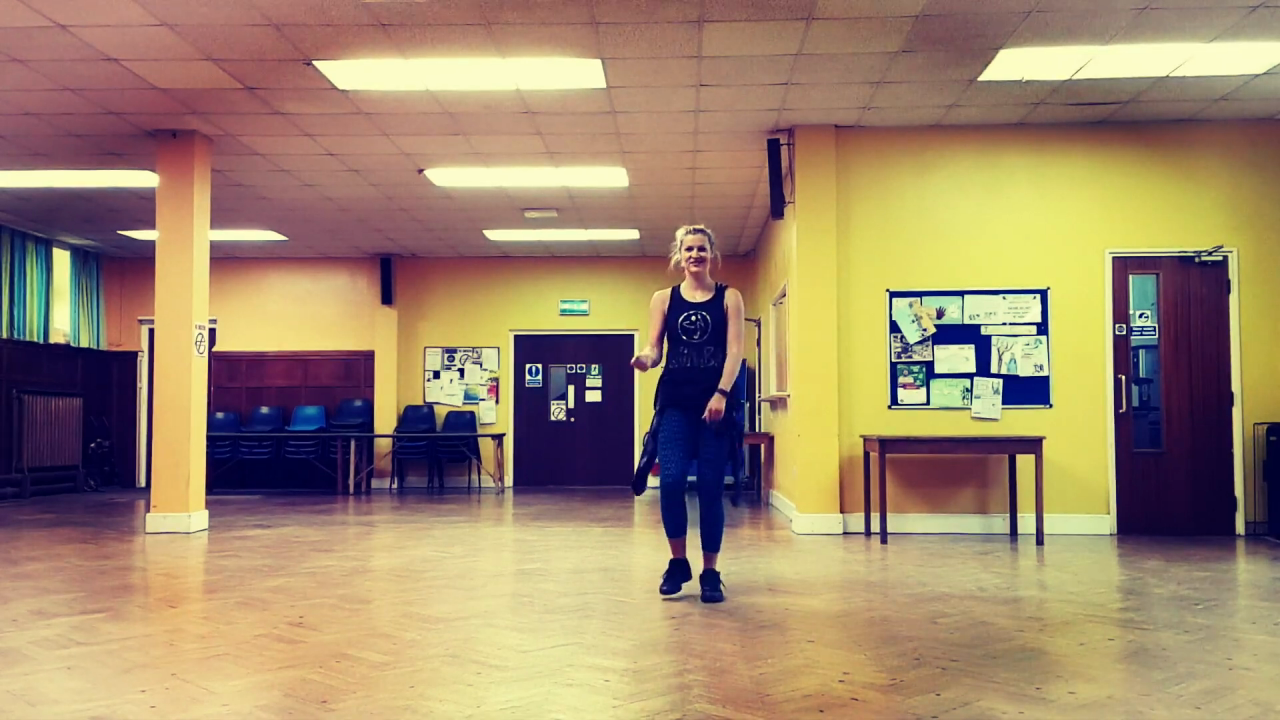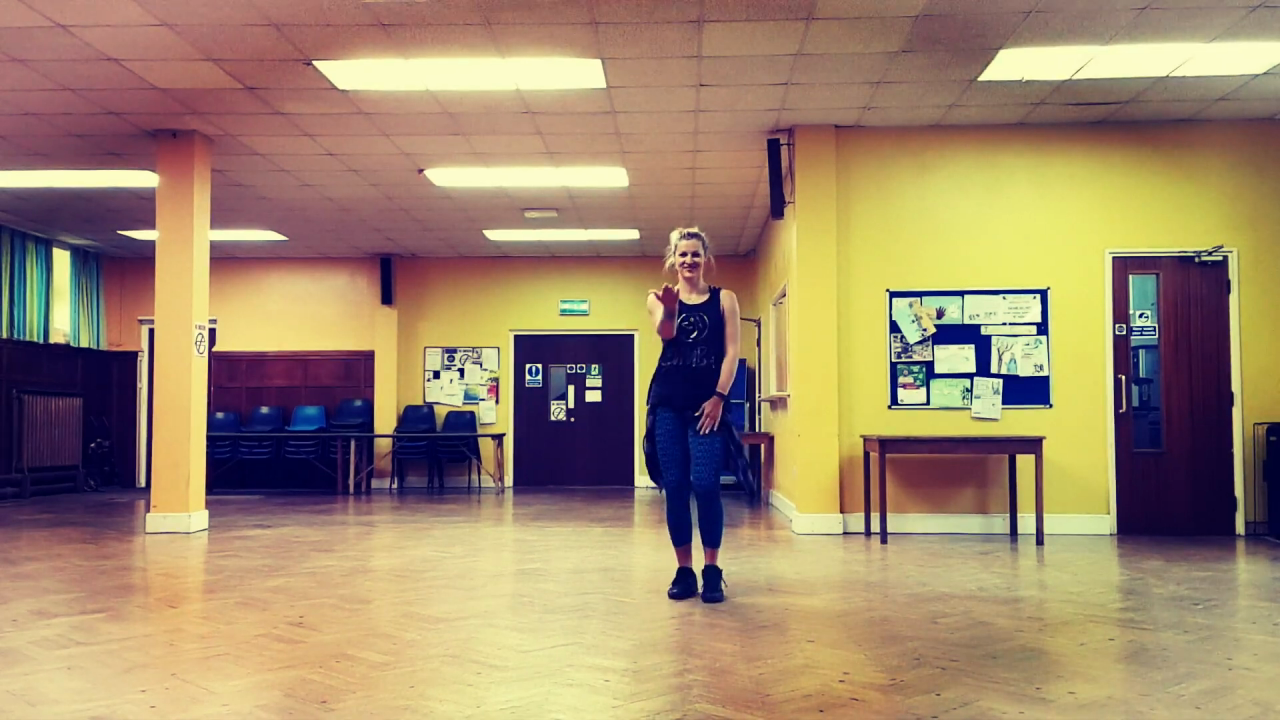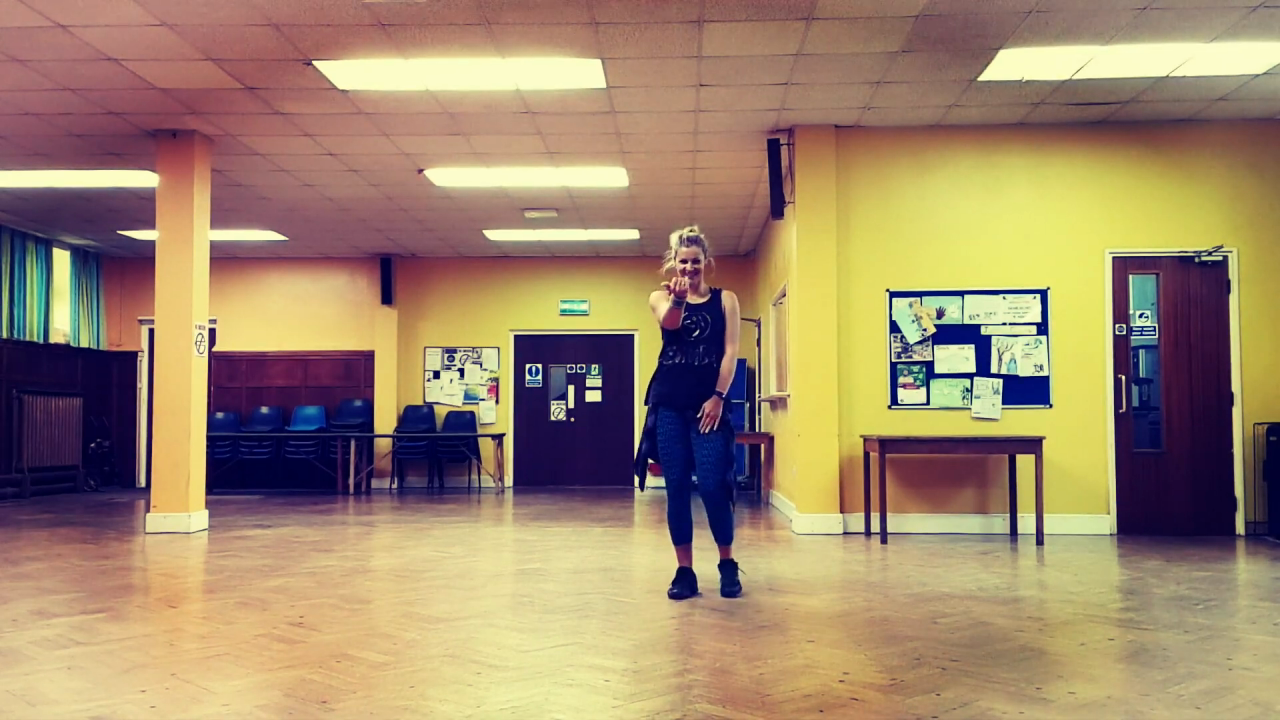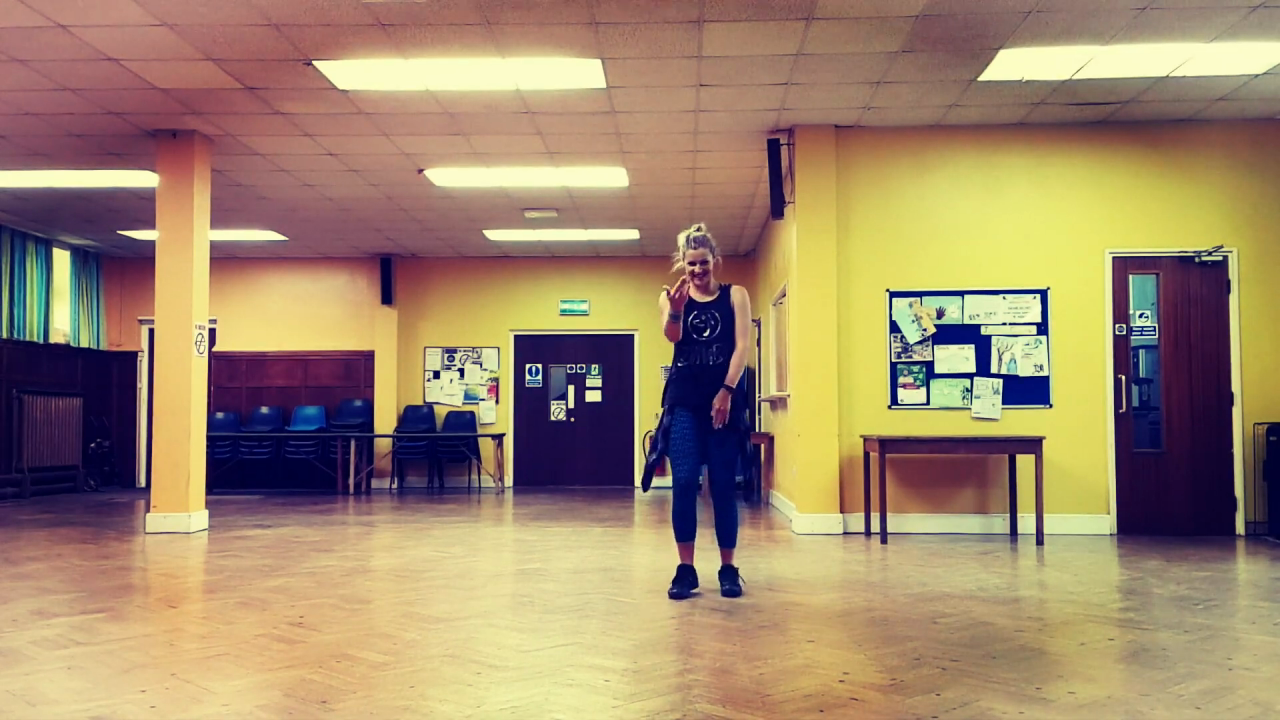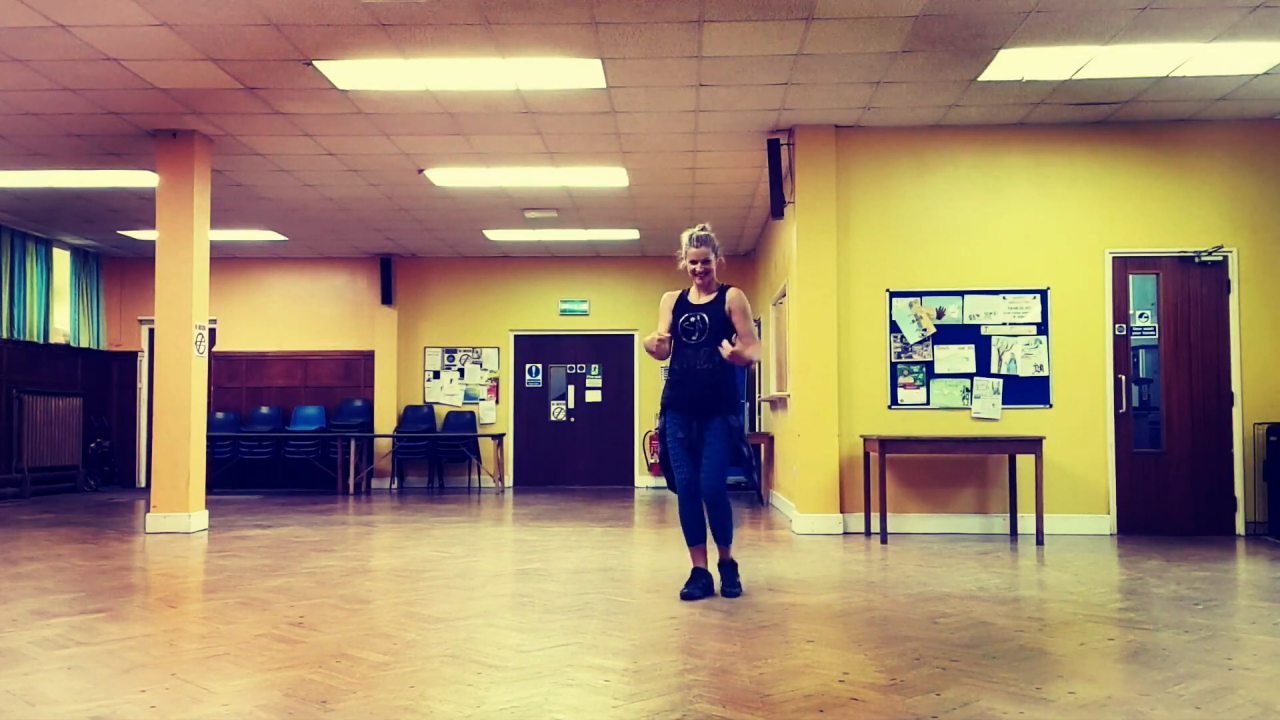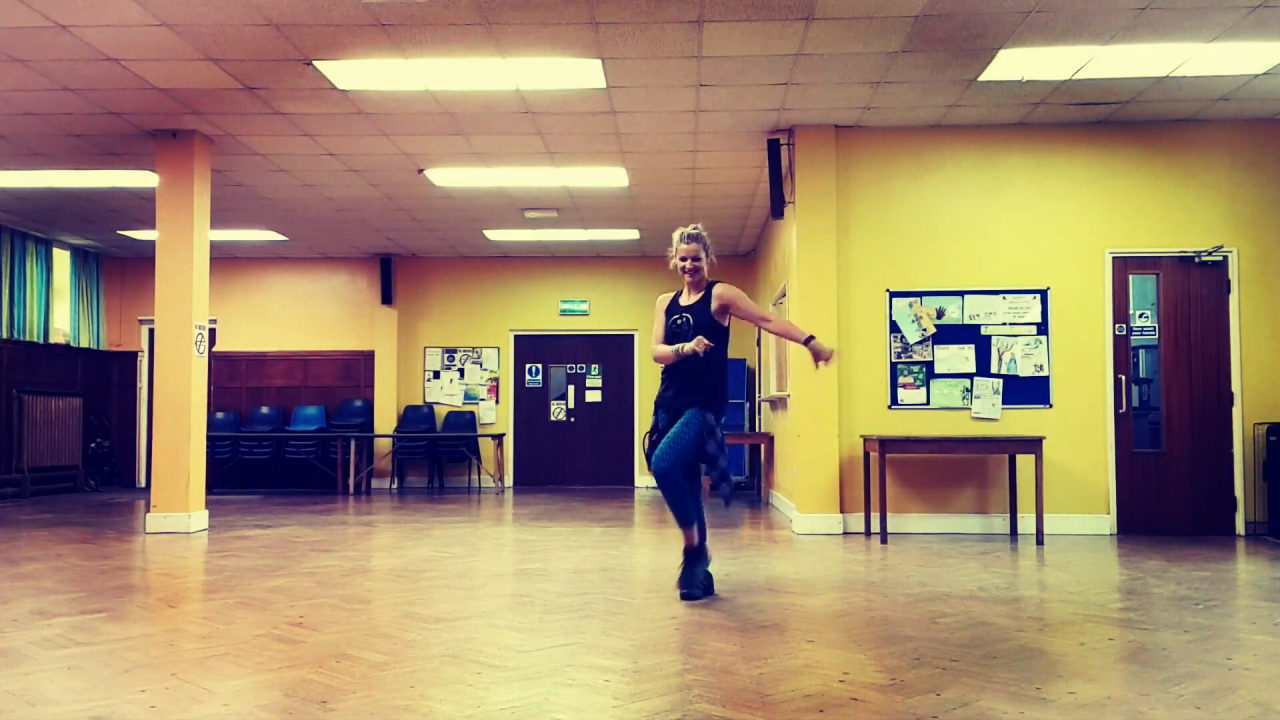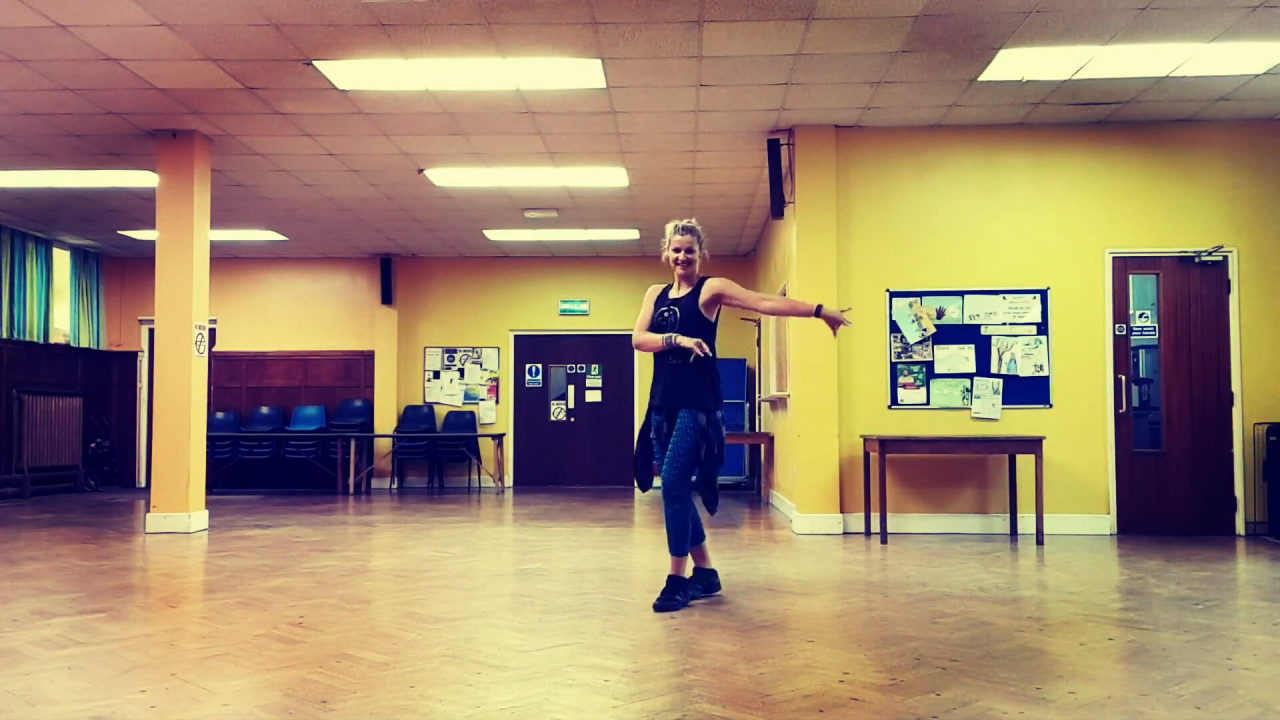
dt=0.3s
person 1, frame 1
left shoulder: (729, 297)
right shoulder: (663, 299)
left elbow: (734, 349)
right elbow: (655, 349)
left wrist: (722, 392)
right wrist: (644, 359)
left hip: (713, 401)
right hip: (674, 401)
left knee: (710, 489)
right knee: (671, 482)
left ankle: (710, 573)
right ankle: (678, 561)
person 1, frame 2
left shoulder: (724, 299)
right shoulder: (659, 297)
left elbow: (732, 352)
right elbow: (665, 333)
left wrist: (719, 397)
right wrist: (669, 309)
left hip: (708, 401)
right hip: (668, 402)
left knee: (705, 486)
right knee: (675, 488)
left ankle: (711, 570)
right ankle: (684, 570)
person 1, frame 3
left shoulder: (725, 299)
right shoulder: (661, 297)
left elbow: (731, 351)
right elbow: (670, 322)
left wrist: (718, 397)
right wrist: (679, 299)
left hip: (709, 401)
right hip: (669, 401)
left knee: (713, 485)
right knee: (677, 487)
left ankle: (727, 563)
right ankle: (684, 570)
person 1, frame 4
left shoulder: (735, 295)
right shoulder: (672, 296)
left elbow: (743, 346)
right elbow: (673, 336)
left wrist: (726, 391)
right wrist: (674, 307)
left hip: (724, 400)
right hip: (684, 401)
left knee: (723, 485)
right knee: (684, 483)
left ankle: (728, 569)
right ankle: (685, 568)
person 1, frame 5
left shoulder: (733, 297)
right shoulder: (671, 300)
left elbow: (753, 350)
right elbow: (663, 353)
left wrist: (738, 355)
right wrist: (652, 344)
left hip: (719, 407)
right hip: (679, 405)
left knee: (713, 486)
right knee: (686, 487)
left ankle: (727, 562)
right ankle: (700, 572)
person 1, frame 6
left shoulder: (720, 295)
right shoulder: (666, 302)
left elbow: (767, 320)
right elbow: (657, 351)
left wrist: (809, 340)
right wrist: (684, 348)
left hip: (703, 403)
right hip: (669, 403)
left knee: (666, 466)
right knee: (684, 483)
left ankle: (694, 546)
right ankle: (699, 572)
person 1, frame 7
left shoulder: (711, 288)
right shoulder: (655, 294)
left elbow: (765, 302)
right elbow: (638, 339)
left wrist: (820, 311)
right wrist: (678, 339)
left hip: (697, 401)
right hip: (663, 402)
left knee: (675, 483)
right knee: (675, 487)
left ankle: (677, 579)
right ankle: (704, 571)
